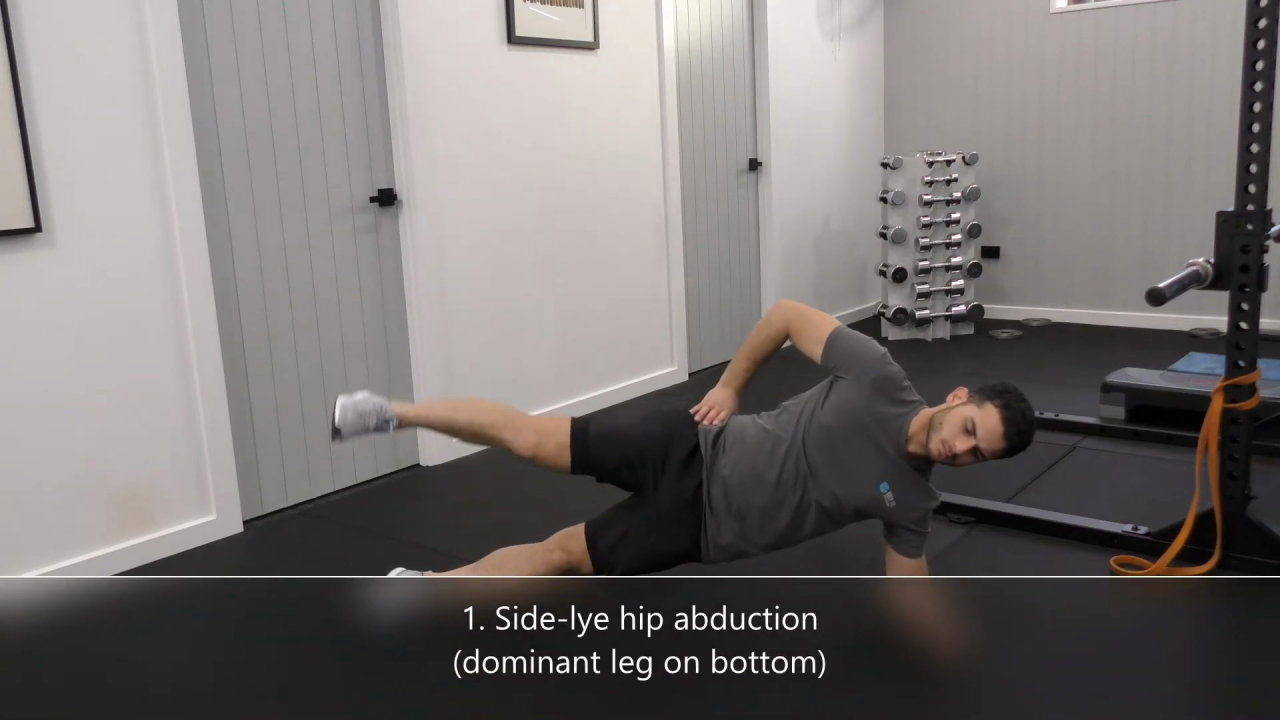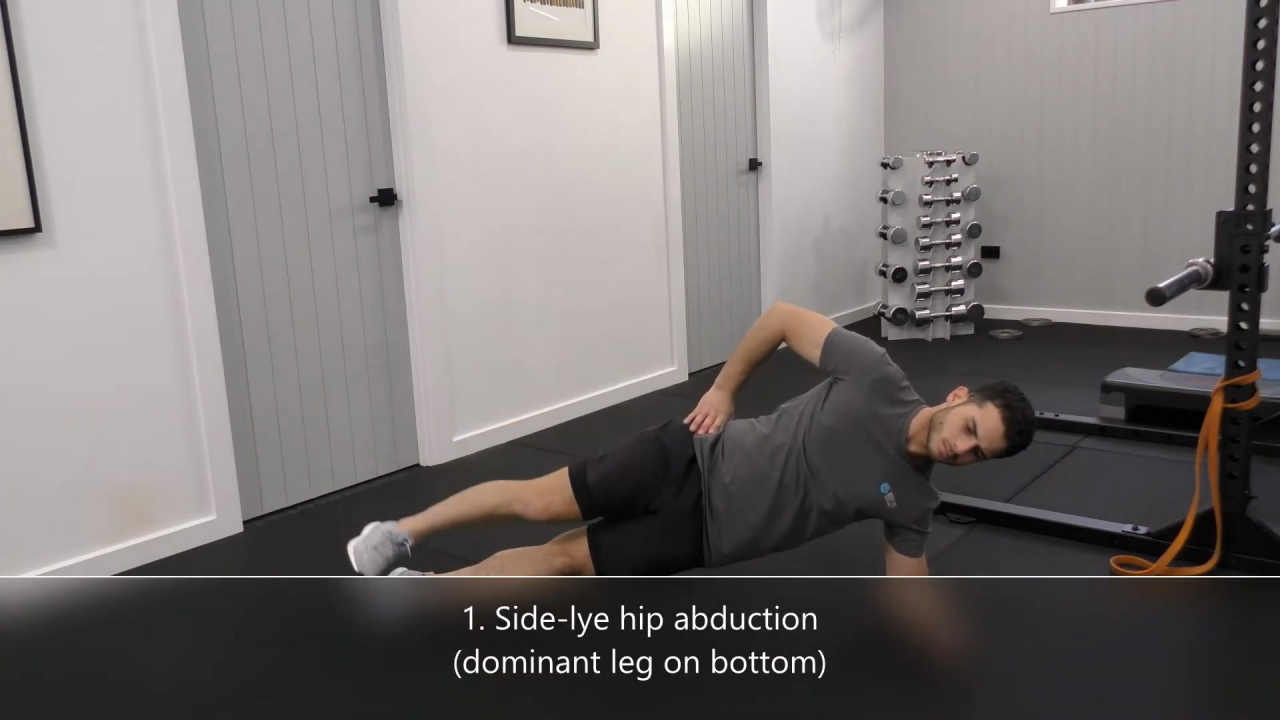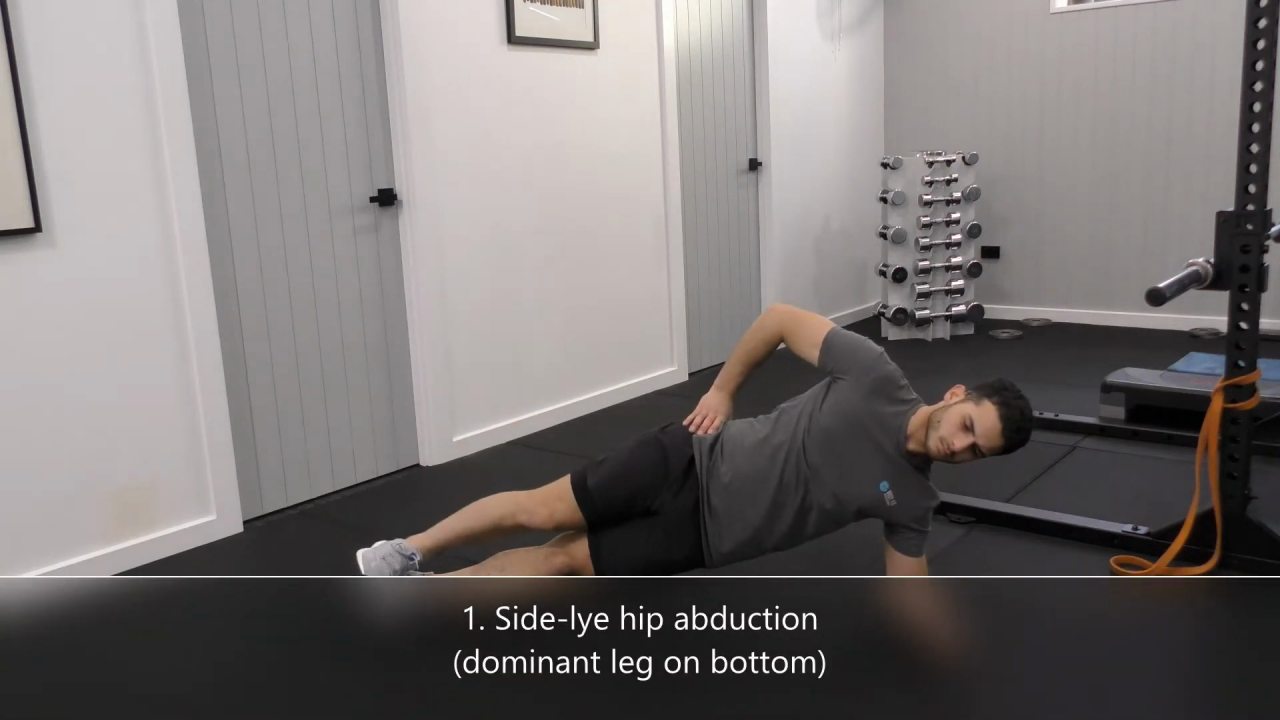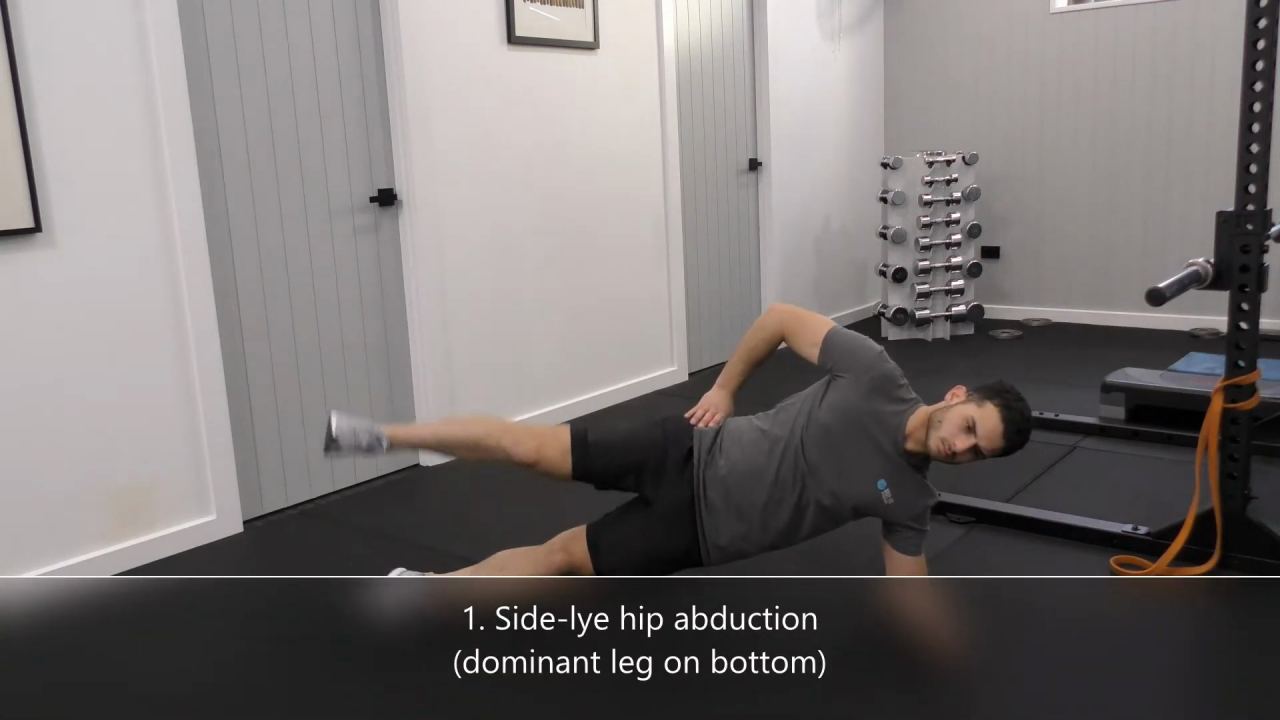
dt=0.5s
person 1, frame 1
left shoulder: (912, 498)
right shoulder: (879, 376)
left elbow: (907, 587)
right elbow: (788, 313)
right wrist: (729, 386)
left hip: (701, 522)
right hip: (695, 449)
left knee: (561, 553)
right knee: (530, 436)
right ankle: (393, 412)
person 1, frame 2
left shoulder: (913, 500)
right shoulder: (876, 375)
left elbow: (908, 585)
right elbow: (783, 317)
right wrist: (723, 389)
left hip: (706, 534)
right hip: (698, 461)
left knee: (566, 557)
right knee: (539, 501)
right ankle: (402, 534)
person 1, frame 3
left shoulder: (912, 497)
right shoulder: (875, 375)
left elbow: (907, 587)
right elbow: (780, 318)
right wrist: (722, 390)
left hip: (702, 533)
right hip: (694, 462)
left knee: (564, 560)
right knee: (543, 511)
right ankle: (410, 551)
person 1, frame 4
left shoulder: (910, 497)
right shoulder: (876, 373)
left elbow: (907, 587)
right elbow: (782, 317)
right wrist: (724, 387)
left hip: (702, 529)
right hip: (694, 454)
left knee: (563, 555)
right knee: (531, 446)
right ankle: (387, 435)
